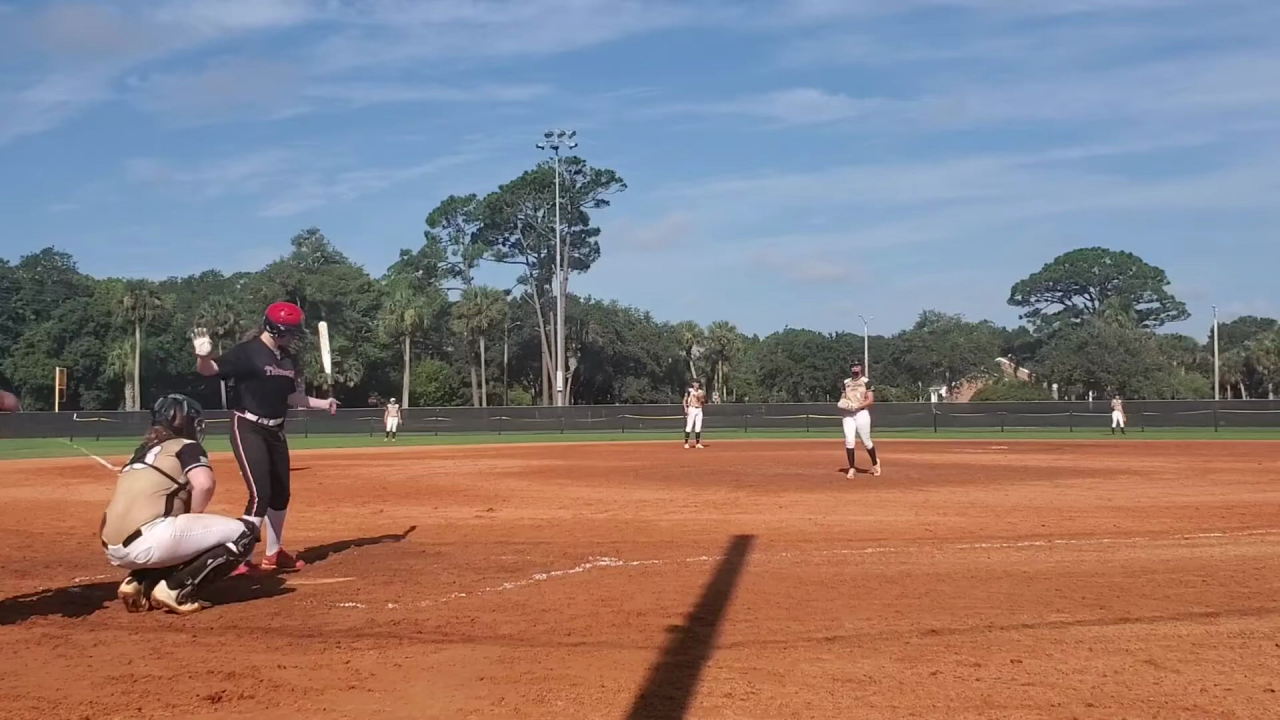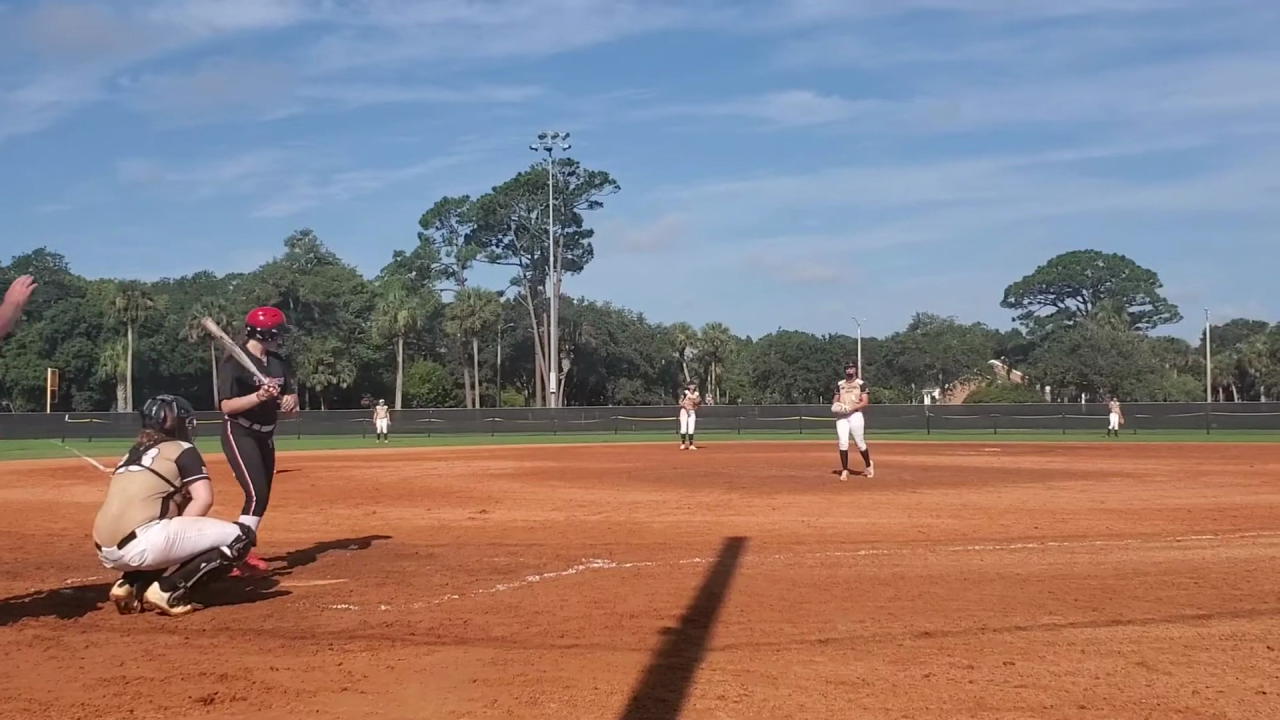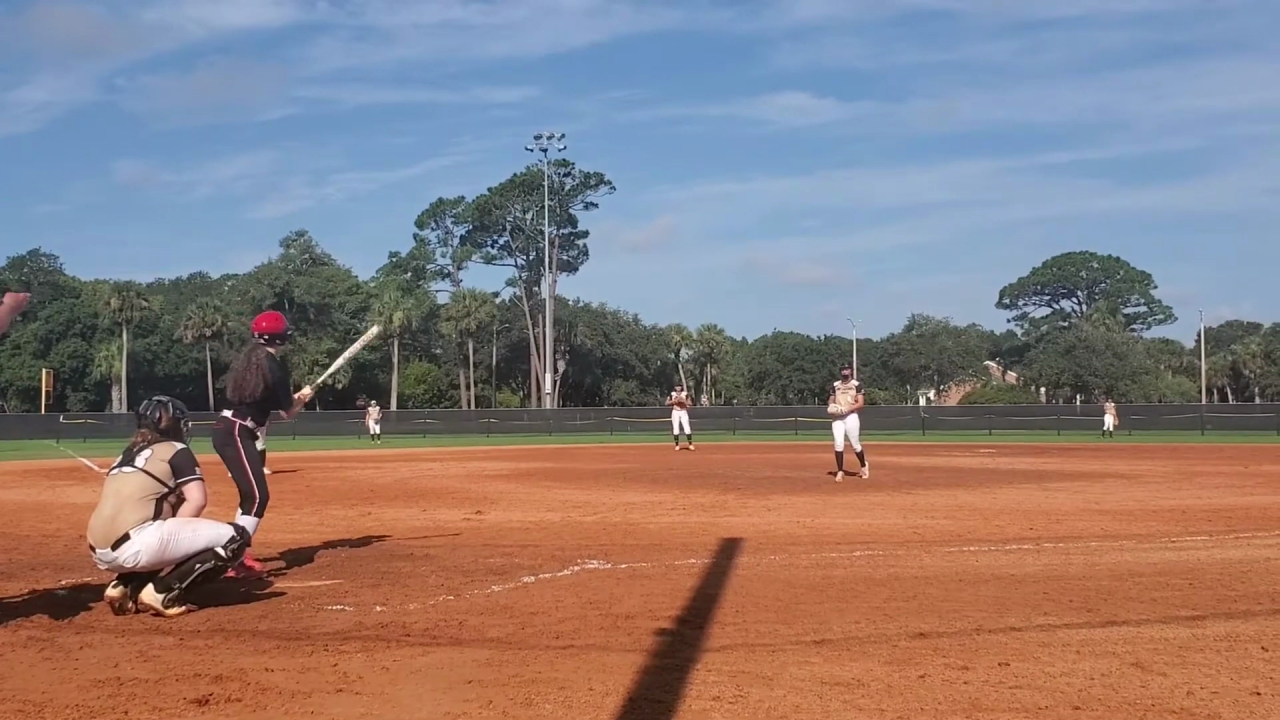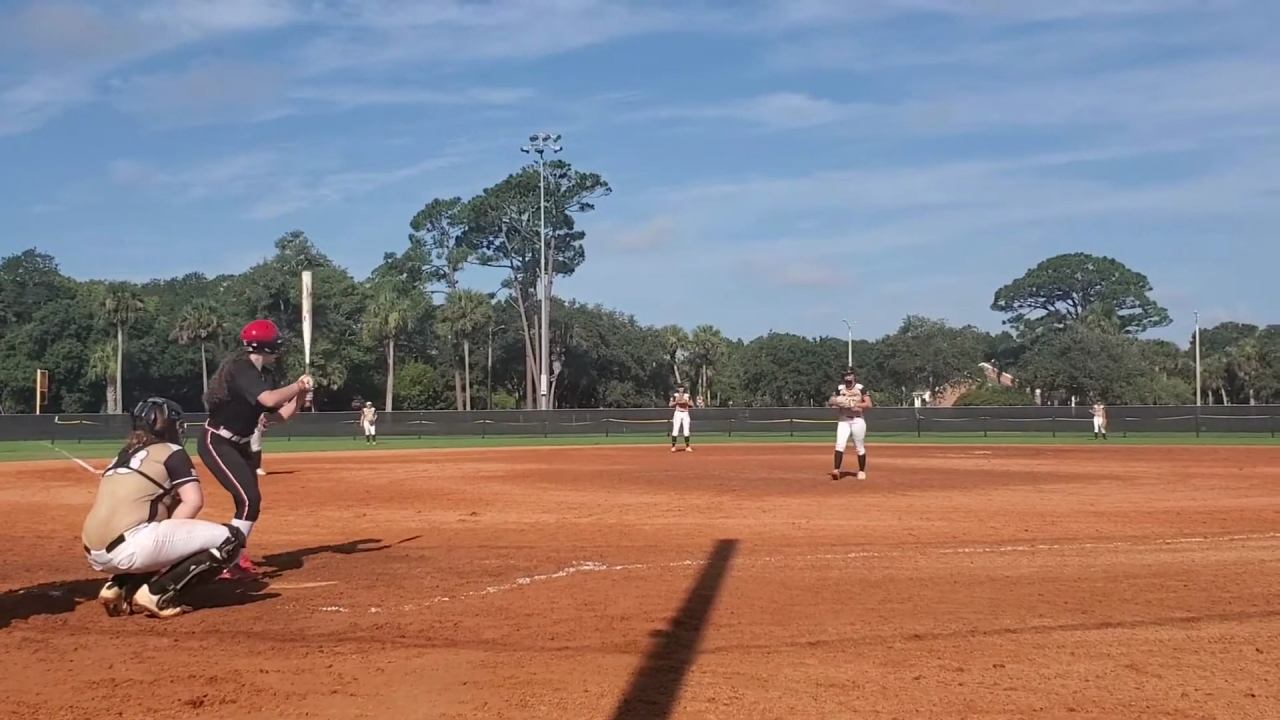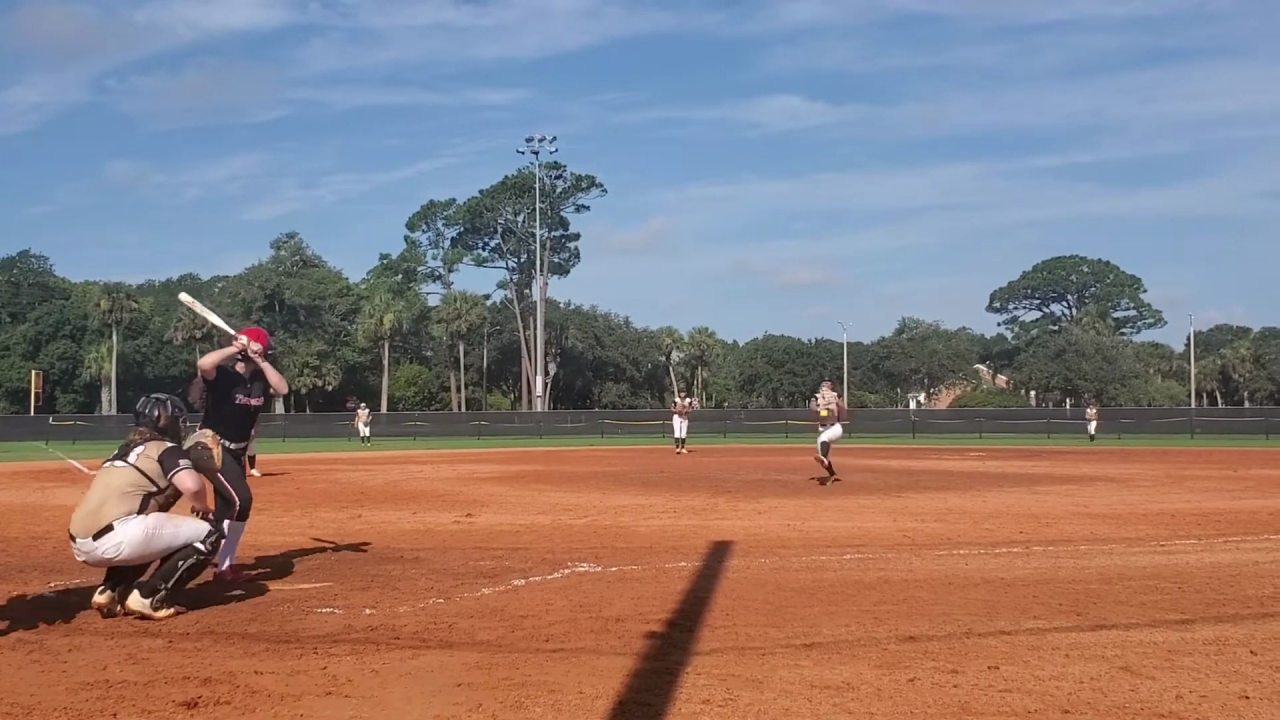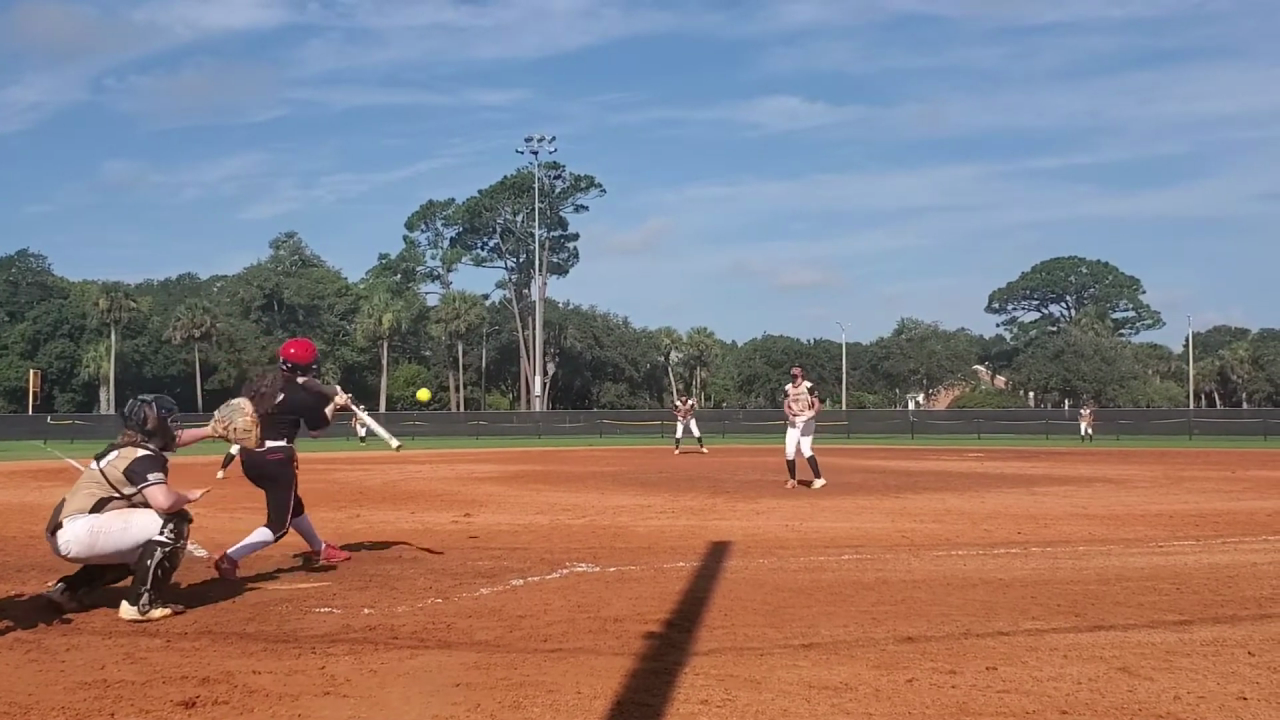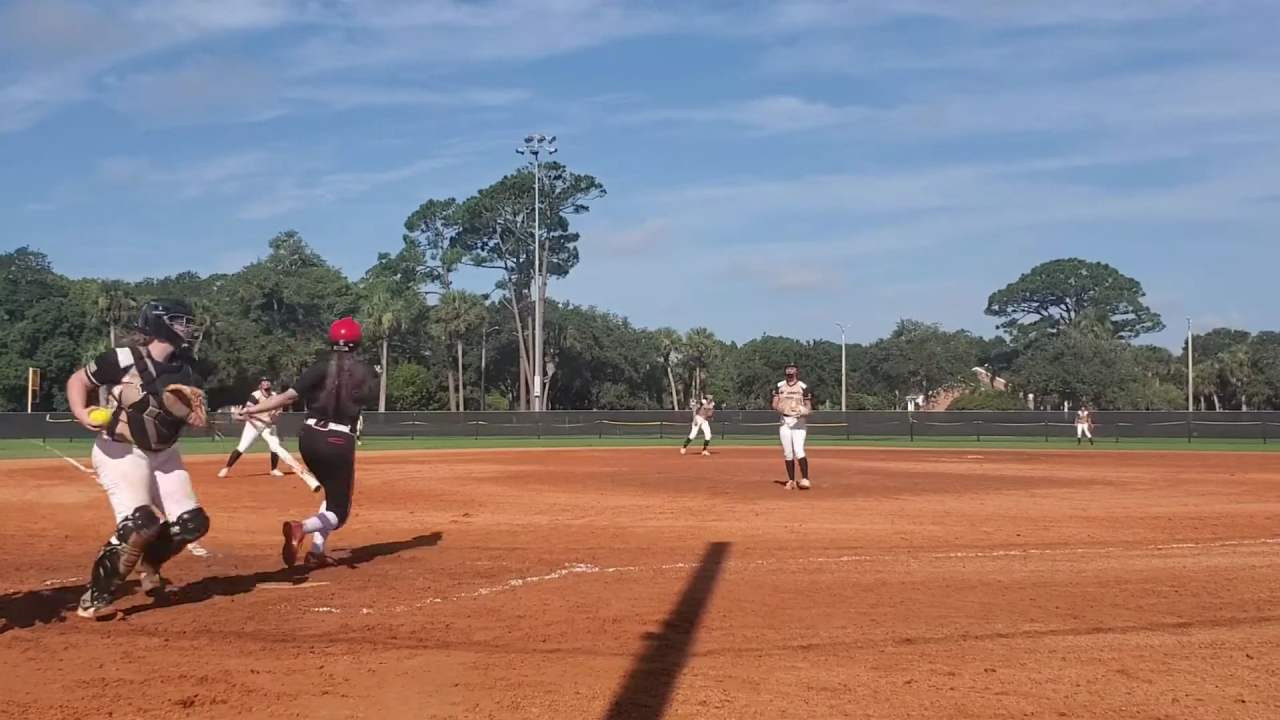
dt=0.7s
person 1, frame 1
left shoulder: (289, 358)
right shoulder: (247, 351)
right elbow: (208, 370)
left wrist: (321, 402)
right wrist: (203, 355)
left hip: (275, 430)
right hip: (248, 429)
left knee: (281, 493)
right knee: (260, 494)
left ankle: (273, 553)
person 1, frame 2
left shoulder: (278, 362)
right shoulder: (236, 362)
left elbow: (288, 401)
right elbow: (226, 406)
left wrist: (289, 401)
right wrist: (260, 395)
left hip: (265, 436)
right hip: (240, 434)
left knee: (262, 496)
right knee: (256, 494)
person 1, frame 3
left shoulder: (253, 358)
right shoulder: (273, 367)
right elbow: (288, 412)
left wrist: (296, 396)
right wrist: (303, 398)
left hip: (231, 431)
right hip: (235, 434)
left knee: (251, 496)
right knee: (258, 497)
right ankle: (234, 561)
person 1, frame 4
left shoulder: (263, 374)
right shoulder: (240, 368)
left elbow: (280, 416)
right elbow: (268, 400)
left wrist: (299, 396)
right wrist: (297, 386)
left hip: (239, 444)
right hip: (217, 443)
left knee: (248, 501)
right knee: (250, 499)
right ankle: (229, 564)
person 1, frame 5
left shoulder: (259, 378)
right shoulder: (223, 374)
left elbow: (283, 389)
right elbow: (203, 364)
left wrist: (259, 360)
right wrist: (235, 347)
left hip: (237, 451)
right hip: (210, 446)
left knee: (227, 512)
right knee: (241, 500)
right ankle: (224, 567)
person 1, frame 6
left shoulder: (268, 381)
right shoulder: (305, 395)
right elbow: (317, 429)
right wrist: (335, 404)
left hip: (250, 456)
right hip: (276, 459)
left knee: (290, 505)
right knee: (277, 525)
left ankle: (320, 549)
right ankle: (230, 557)
person 1, frame 7
left shoulder: (321, 368)
right shoulder: (364, 372)
left elbow: (288, 396)
left wrist: (250, 410)
left hip: (309, 439)
right hip: (339, 443)
left knee: (335, 494)
right knee: (337, 513)
left ankle: (317, 550)
right ankle: (299, 528)
person 2, frame 1
left shoulder: (143, 451)
right shoulder: (185, 446)
right elbow: (204, 483)
right wrist: (195, 516)
left hip: (115, 548)
right hip: (147, 539)
right knee: (244, 533)
left ankle: (139, 583)
right ankle: (175, 589)
person 2, frame 2
left shoulder: (134, 453)
right shoulder: (182, 449)
right elbow: (204, 498)
right wrist: (179, 534)
left hip: (107, 550)
right hip: (140, 542)
right knee: (240, 536)
left ankle: (130, 585)
right ankle: (167, 591)
person 2, frame 3
left shoulder: (128, 453)
right shoulder: (175, 450)
right elbow: (197, 500)
right wrist: (173, 535)
left hip: (101, 552)
right hip: (134, 545)
right knee: (235, 537)
left ankle: (124, 587)
right ankle: (162, 592)
person 2, frame 4
left shoulder: (124, 455)
right shoulder: (171, 451)
right elbow: (193, 501)
right wrist: (168, 538)
left hip: (96, 553)
right hip: (128, 546)
right knee: (230, 538)
left ankle: (117, 588)
right ankle: (157, 594)
person 2, frame 5
left shoulder: (126, 449)
right shoulder: (167, 449)
right elbow: (192, 485)
right wrist: (202, 505)
left hip: (81, 544)
right hip: (113, 538)
left knee: (154, 530)
right knee: (208, 533)
left ankle: (110, 592)
right ankle: (149, 598)
person 2, frame 6
left shoulder: (133, 445)
right shoulder: (143, 458)
left elbow: (174, 439)
right elbow: (164, 501)
left wrist: (210, 431)
right wrist: (187, 497)
left hip: (66, 532)
right hip: (81, 530)
left knee: (142, 553)
right knee: (174, 523)
left ankle: (68, 590)
right ankle: (141, 605)
person 2, frame 7
left shoulder: (187, 368)
right shoulder: (123, 359)
left elbow: (190, 413)
right elbow: (77, 381)
left wrist: (195, 413)
right wrist: (82, 414)
left hip: (162, 454)
right hip: (119, 450)
left knee: (192, 523)
right knee: (139, 525)
left ankle: (148, 563)
right ankle: (95, 598)
